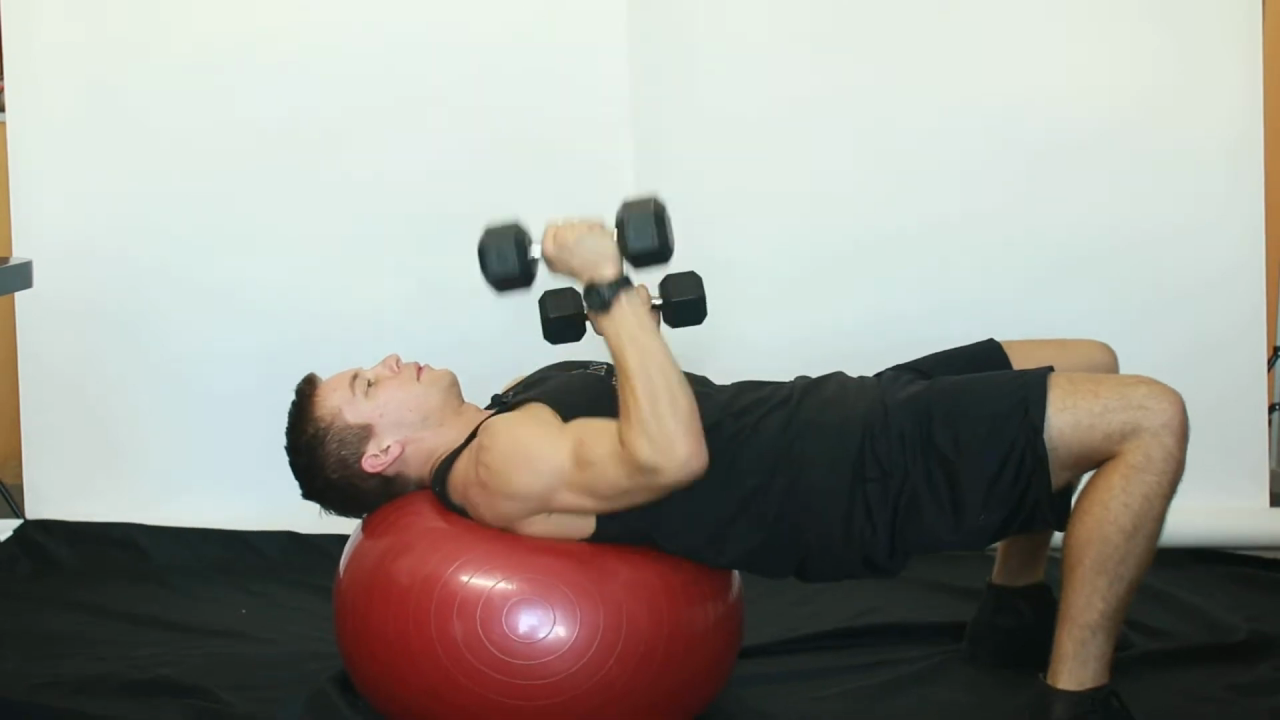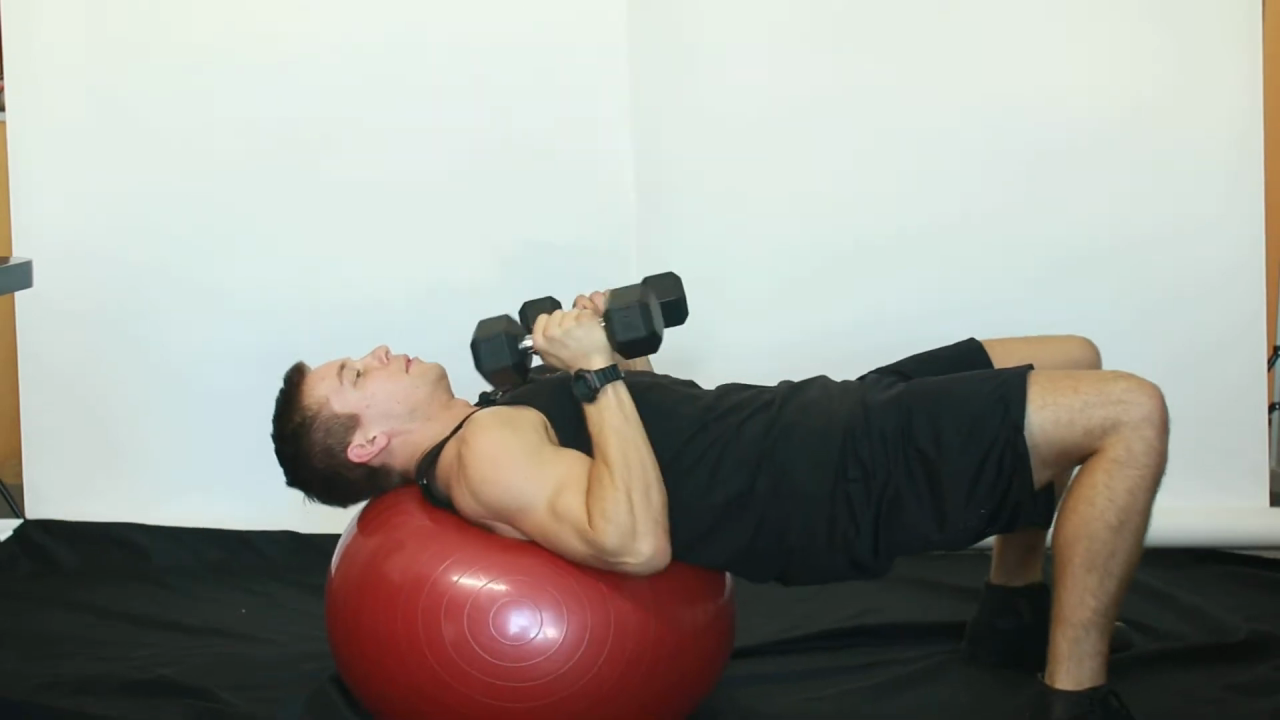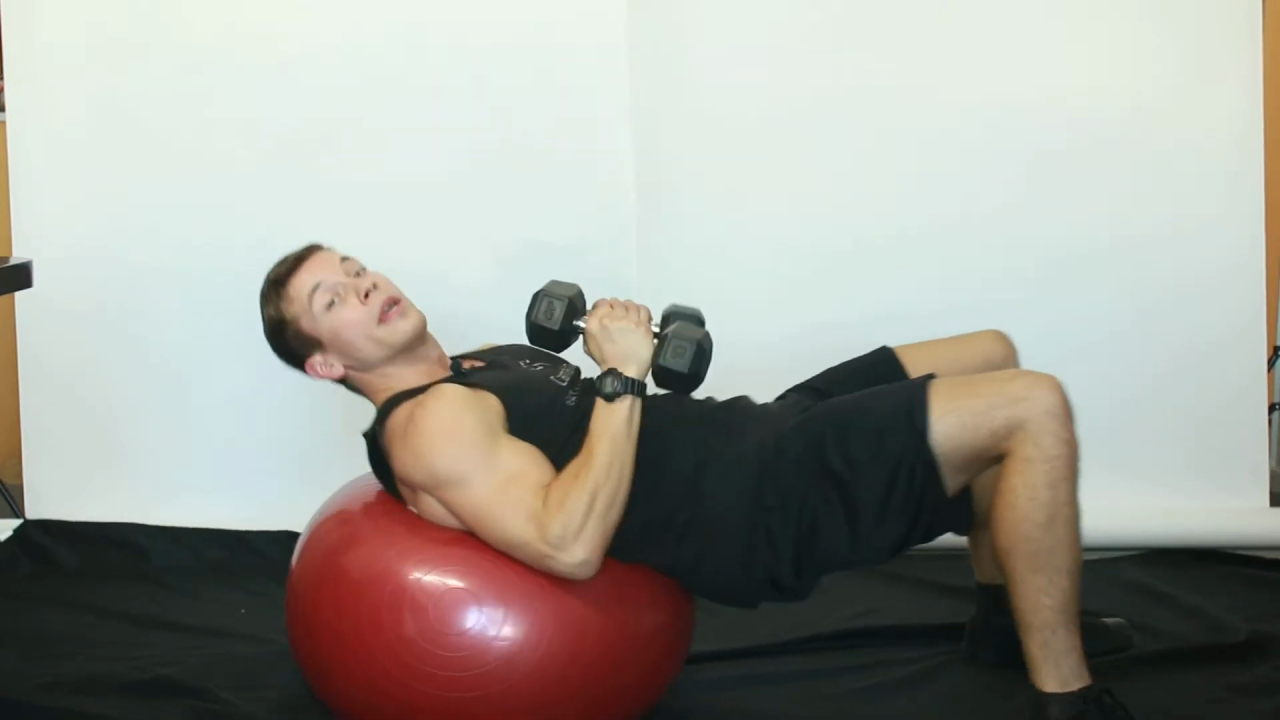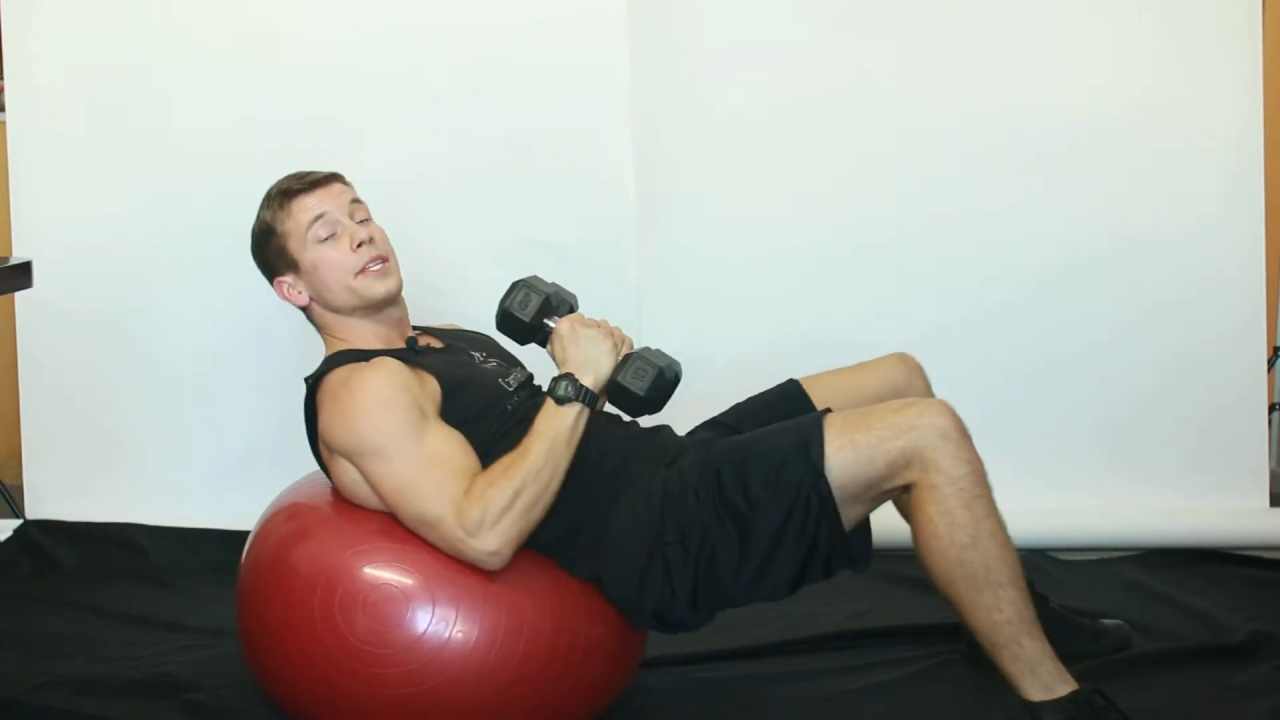
dt=0.4s
person 1, frame 1
left shoulder: (497, 433)
right shoulder: (497, 472)
right elbow: (673, 453)
left wrist: (626, 321)
right wrist: (607, 282)
left hip: (834, 422)
right hip: (848, 484)
left knee: (1090, 364)
right knee: (1148, 418)
left ankle: (1014, 611)
person 1, frame 2
left shoulder: (492, 424)
right shoulder: (481, 459)
right elbow: (638, 541)
left wrist: (610, 351)
right wrist: (595, 369)
left hip: (823, 423)
right hip: (833, 484)
left knee: (1074, 363)
right knee: (1129, 413)
left ankle: (1014, 612)
person 1, frame 3
left shoulder: (474, 368)
right shoulder: (425, 428)
right elbow: (573, 544)
left wrist: (624, 354)
right wrist: (621, 378)
left hip: (749, 442)
right hip: (755, 509)
left knee: (989, 356)
right knee: (1032, 408)
left ankle: (1008, 613)
person 1, frame 4
left shoulder: (431, 347)
right shoulder: (361, 394)
right elbow: (485, 534)
left wrist: (592, 372)
right wrist: (575, 385)
left hip: (671, 468)
right hip: (665, 538)
left knee: (898, 378)
right knee: (927, 434)
left ankle: (1013, 611)
